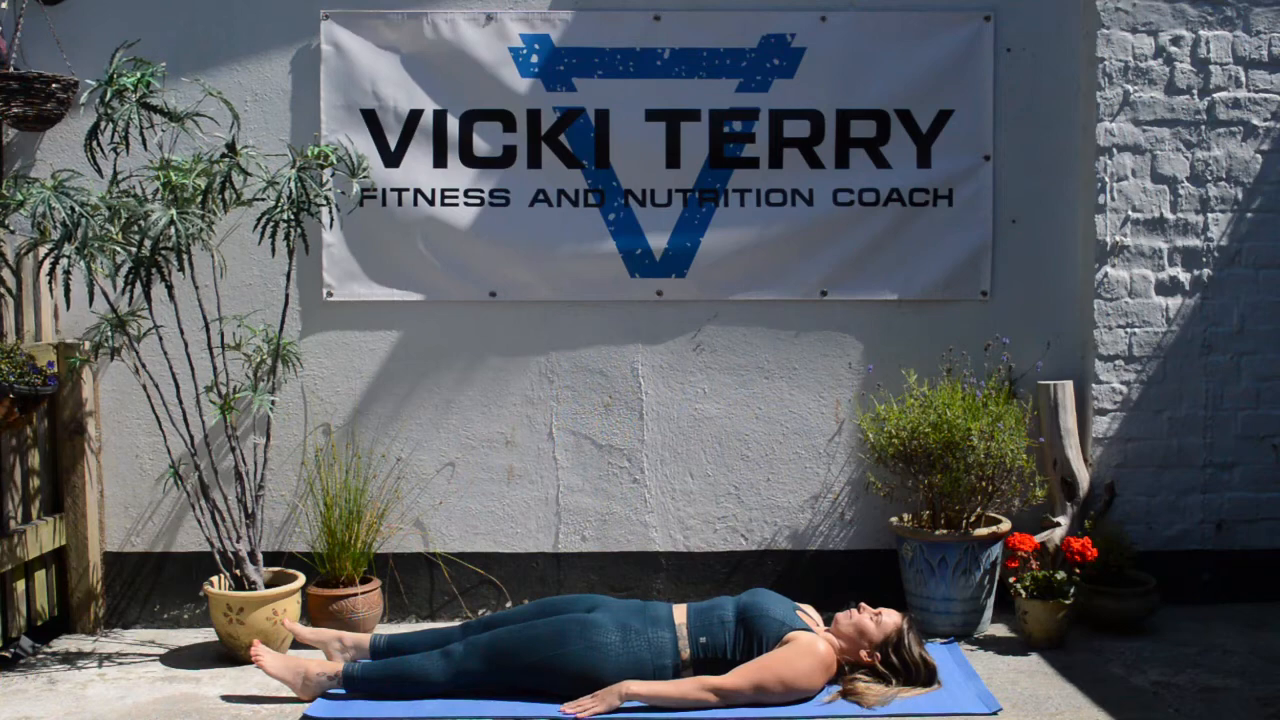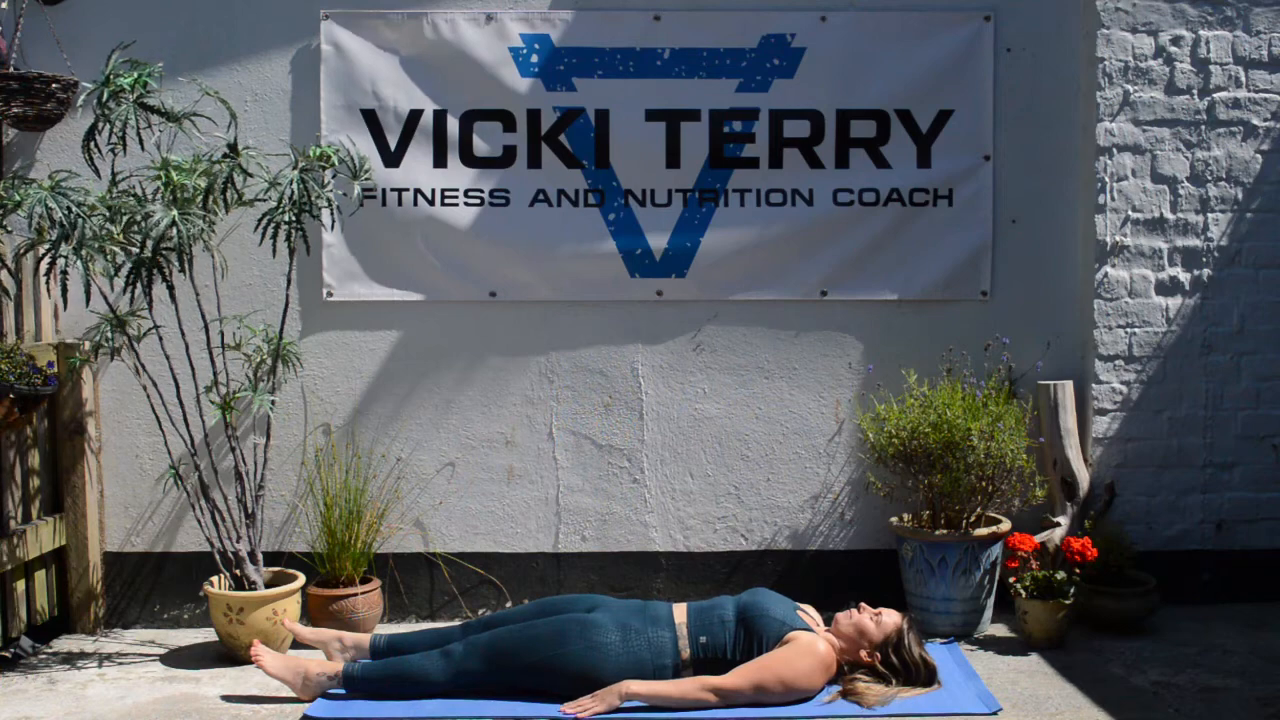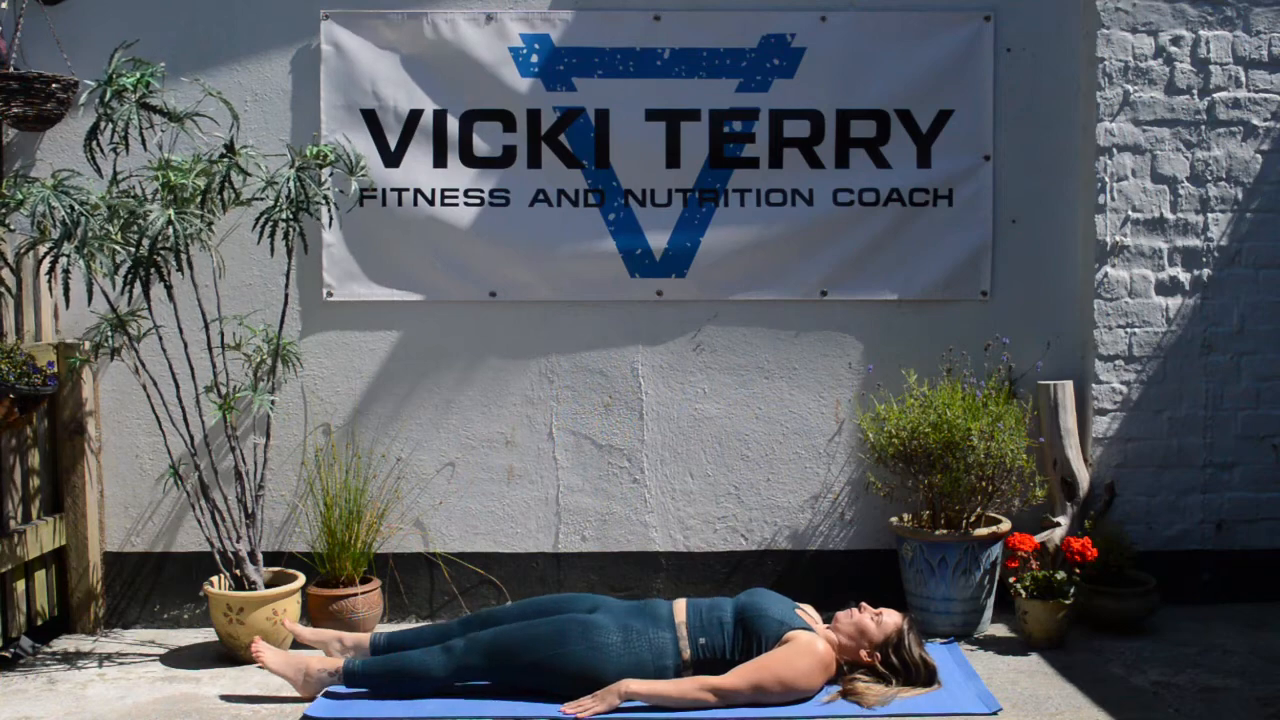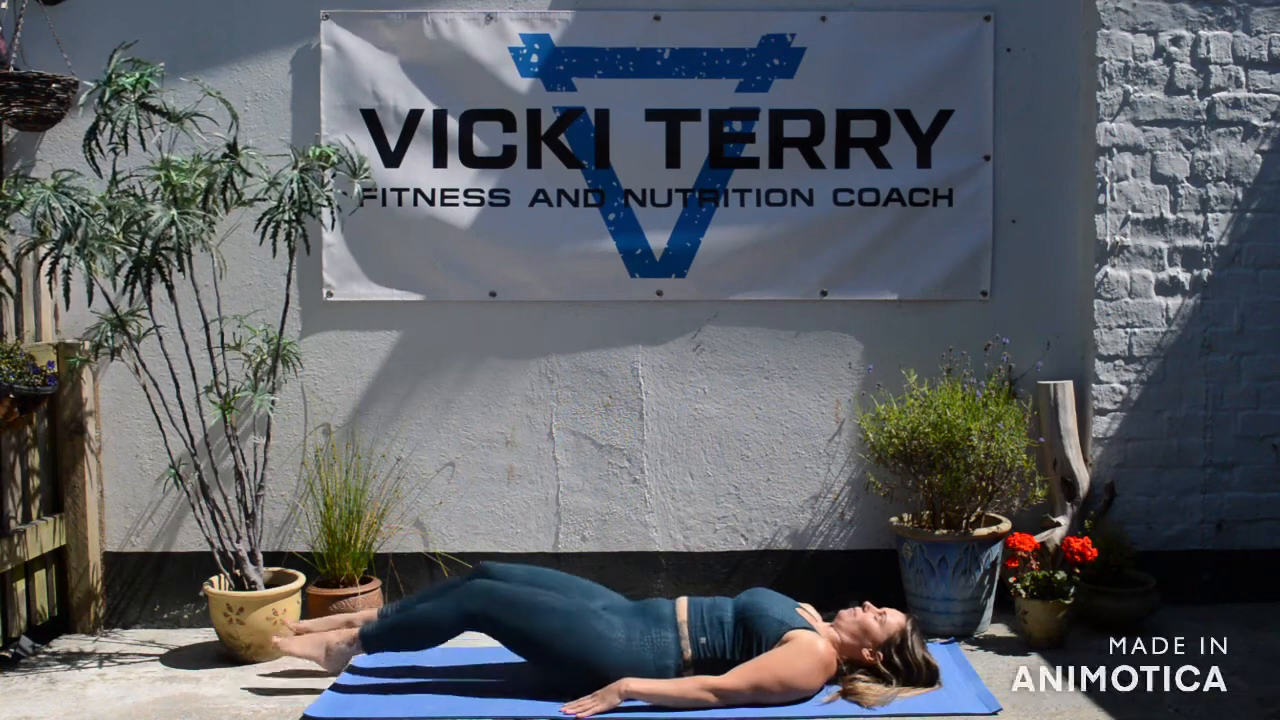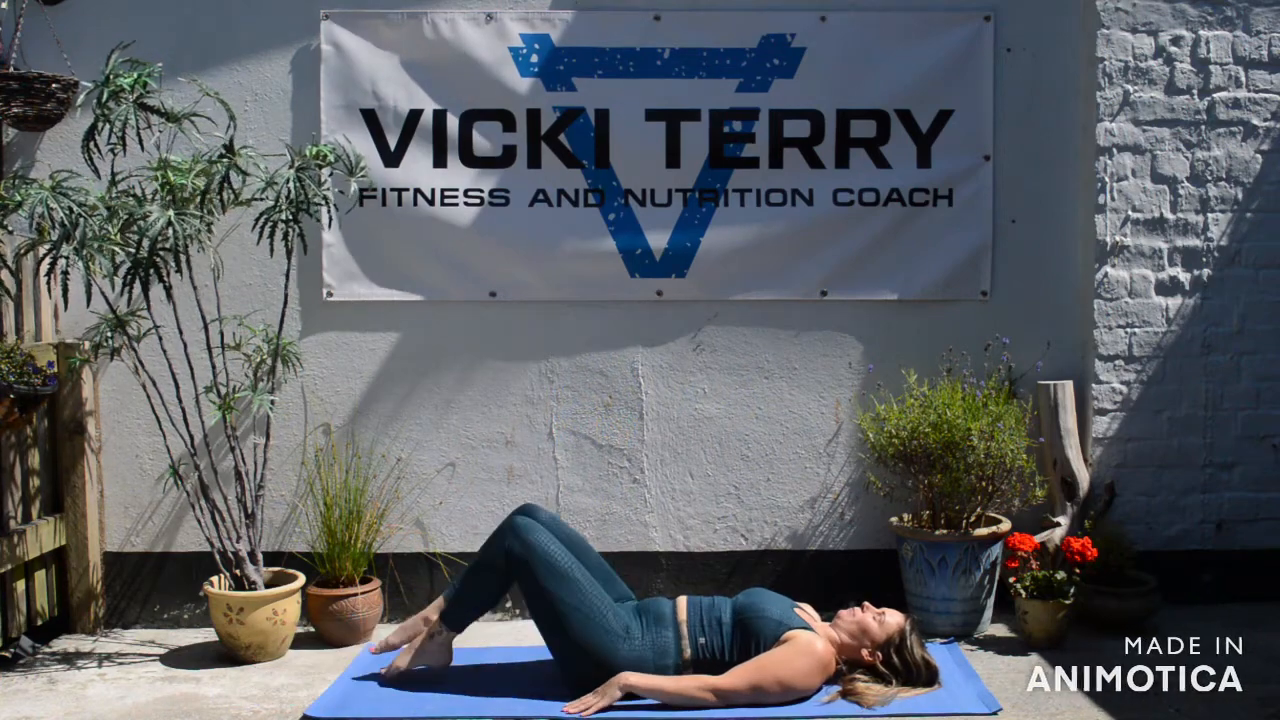
dt=0.3s
person 1, frame 1
left shoulder: (814, 662)
right shoulder: (807, 620)
left hip: (624, 651)
right hip: (635, 615)
left knee: (468, 663)
right knee: (481, 629)
right ankle: (356, 644)
person 1, frame 2
left shoulder: (814, 661)
right shoulder: (809, 620)
left hip: (626, 652)
right hip: (635, 616)
left knee: (467, 663)
right knee: (484, 630)
right ankle: (358, 646)
person 1, frame 3
left shoulder: (813, 662)
right shoulder: (807, 620)
left hip: (624, 651)
right hip: (632, 615)
left knee: (467, 654)
right knee: (485, 618)
right ankle: (352, 643)
person 1, frame 4
left shoulder: (813, 658)
right shoulder: (809, 619)
left hip: (626, 650)
right hip: (635, 614)
left knee: (480, 602)
right knee: (490, 575)
left ankle: (349, 642)
right ankle: (365, 619)
person 1, frame 5
left shoulder: (809, 659)
right shoulder: (805, 618)
left hip: (619, 652)
right hip: (633, 618)
left knee: (523, 531)
right knee: (534, 522)
left ankle: (440, 625)
right ankle: (441, 623)
